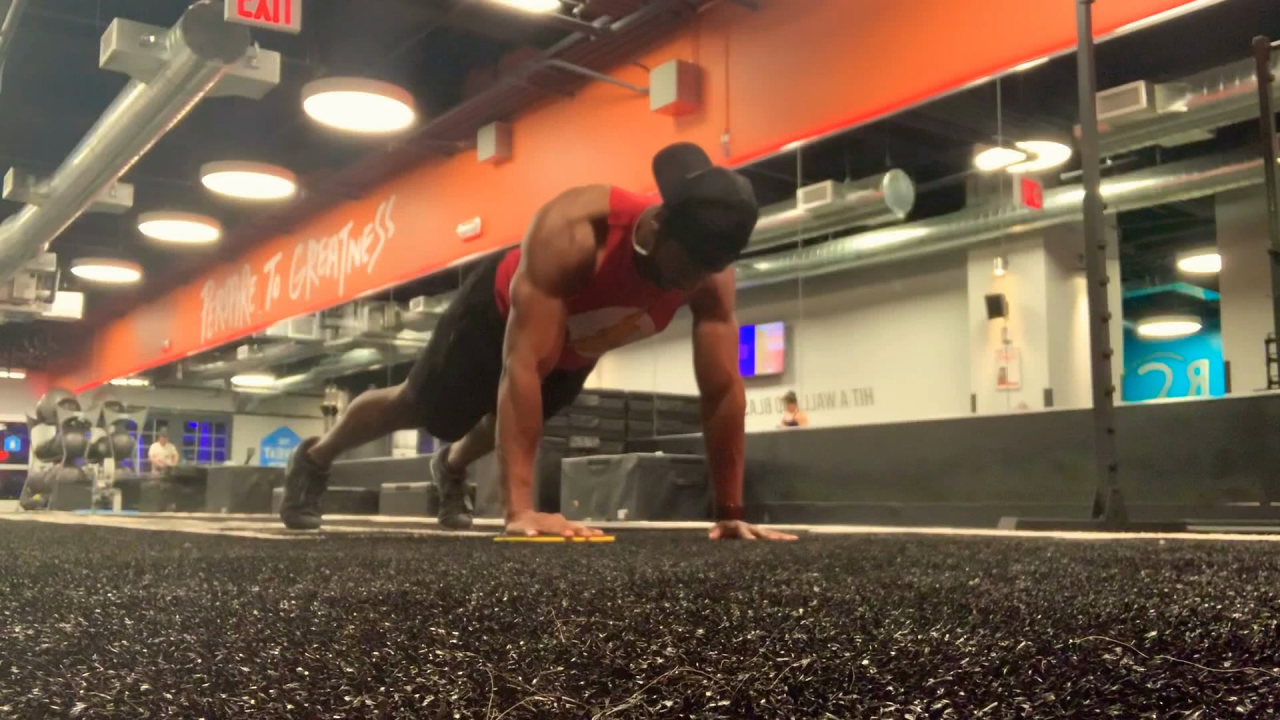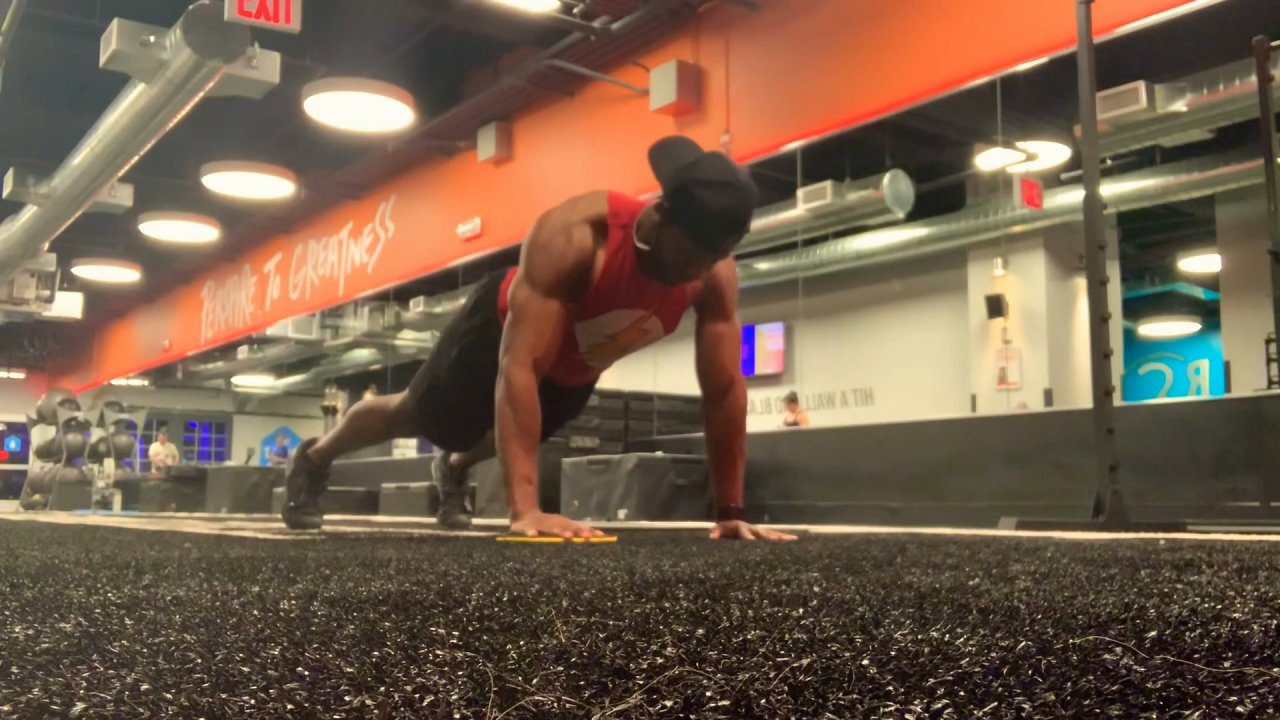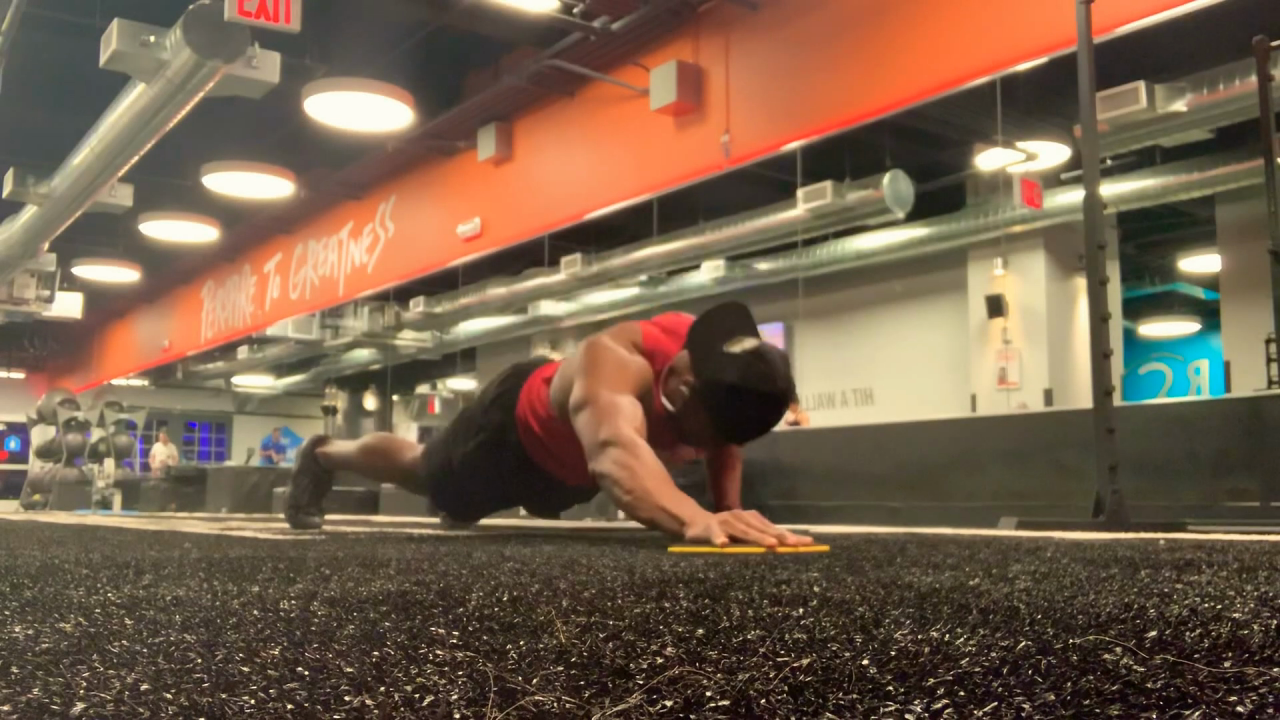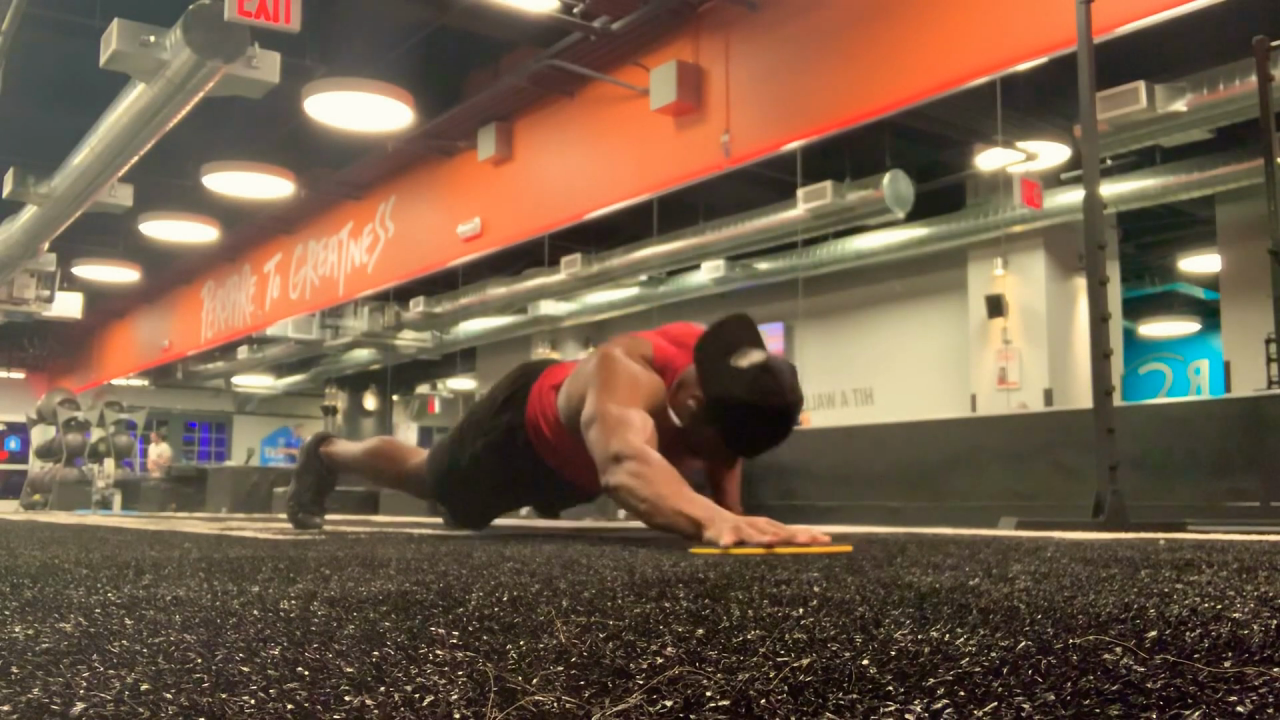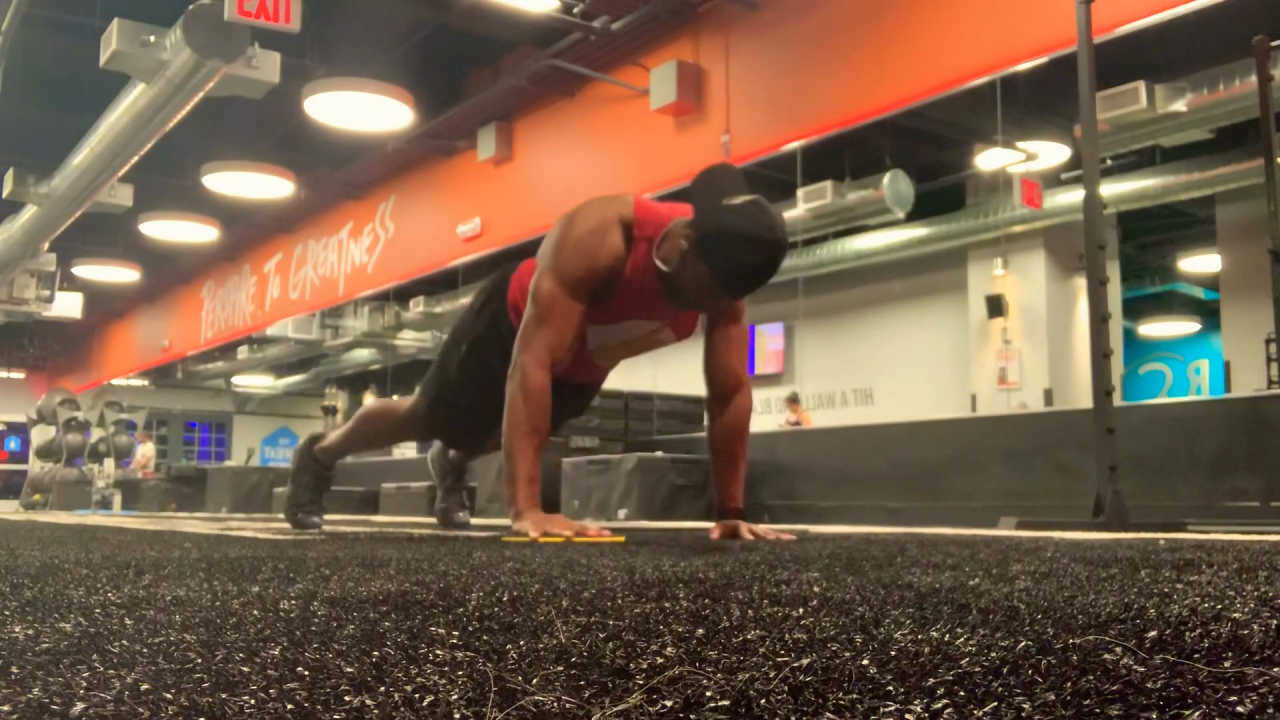
dt=1s
person 1, frame 1
left shoulder: (709, 273)
right shoulder: (572, 230)
left elbow: (722, 387)
right elbow: (522, 367)
left wrist: (730, 512)
right wrist: (520, 508)
left hip: (576, 353)
right hip: (498, 315)
left knee: (510, 420)
right knee: (415, 408)
left ankle: (452, 468)
right ankle: (314, 459)
person 1, frame 2
left shoulder: (714, 275)
right shoulder: (572, 236)
left elbow: (724, 388)
right elbow: (518, 368)
left wrist: (731, 511)
right wrist: (524, 508)
left hip: (576, 372)
right hip: (498, 332)
left knee: (512, 435)
right knee: (413, 418)
left ankle: (454, 471)
right ankle: (314, 459)
person 1, frame 3
left shoulder: (716, 368)
right shoulder: (616, 364)
left elbow: (724, 446)
right elbow: (614, 453)
left wrist: (727, 509)
right wrist: (696, 518)
right hip: (517, 431)
right knee: (422, 471)
left ankle: (471, 502)
right ankle: (323, 455)
person 1, frame 4
left shoulder: (727, 370)
right shoulder: (628, 376)
left elbow: (728, 445)
right elbow: (627, 465)
left wrist: (731, 514)
right wrist: (716, 521)
left hip: (585, 456)
right hip: (527, 429)
right knee: (426, 477)
right ankle: (327, 454)
person 1, frame 5
left shoulder: (719, 266)
right shoulder: (599, 235)
left elbow: (731, 390)
right elbow: (530, 367)
left wrist: (731, 512)
right wrist: (525, 508)
left hip: (586, 364)
right hip: (510, 327)
left knee: (512, 431)
right knee: (425, 418)
left ankle: (451, 467)
right ankle: (319, 456)
